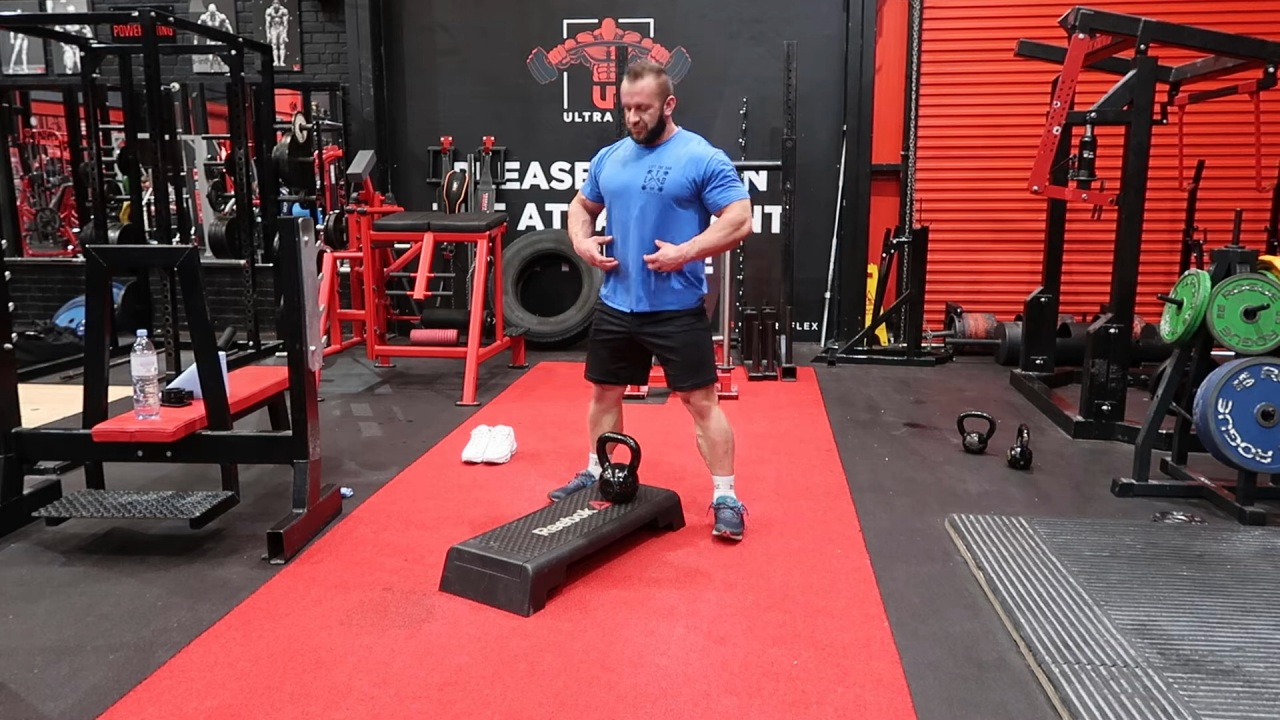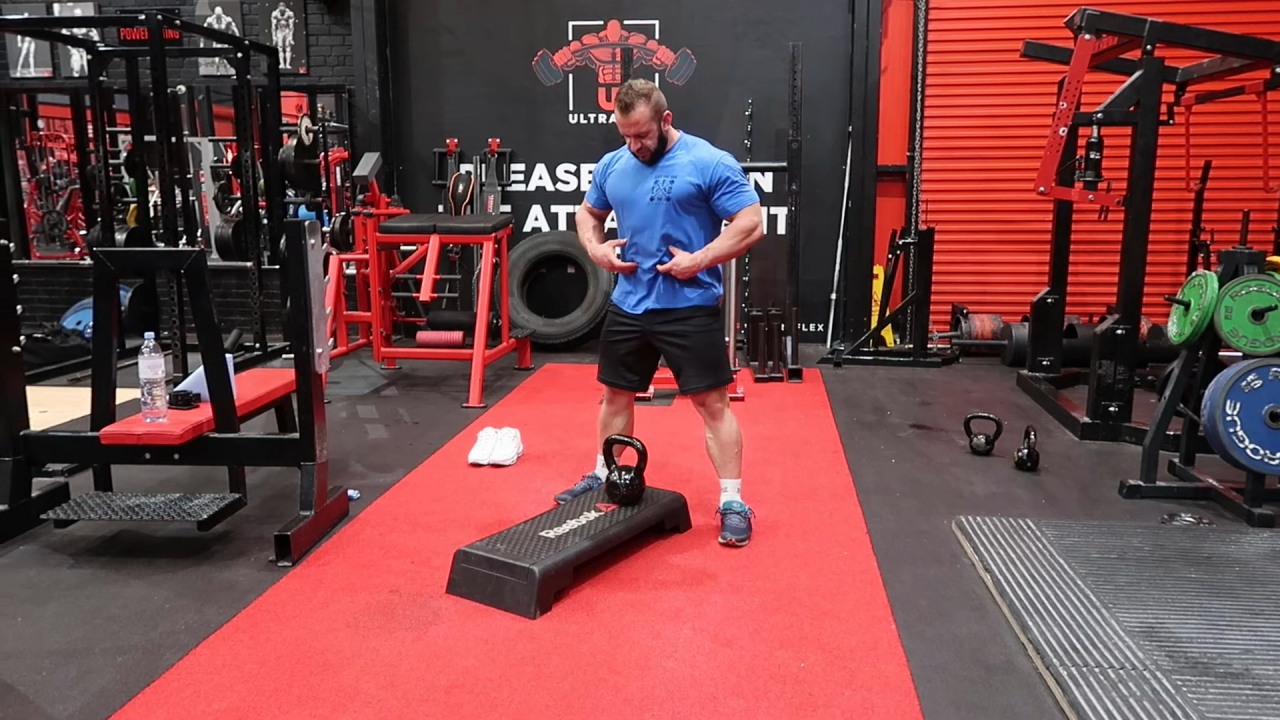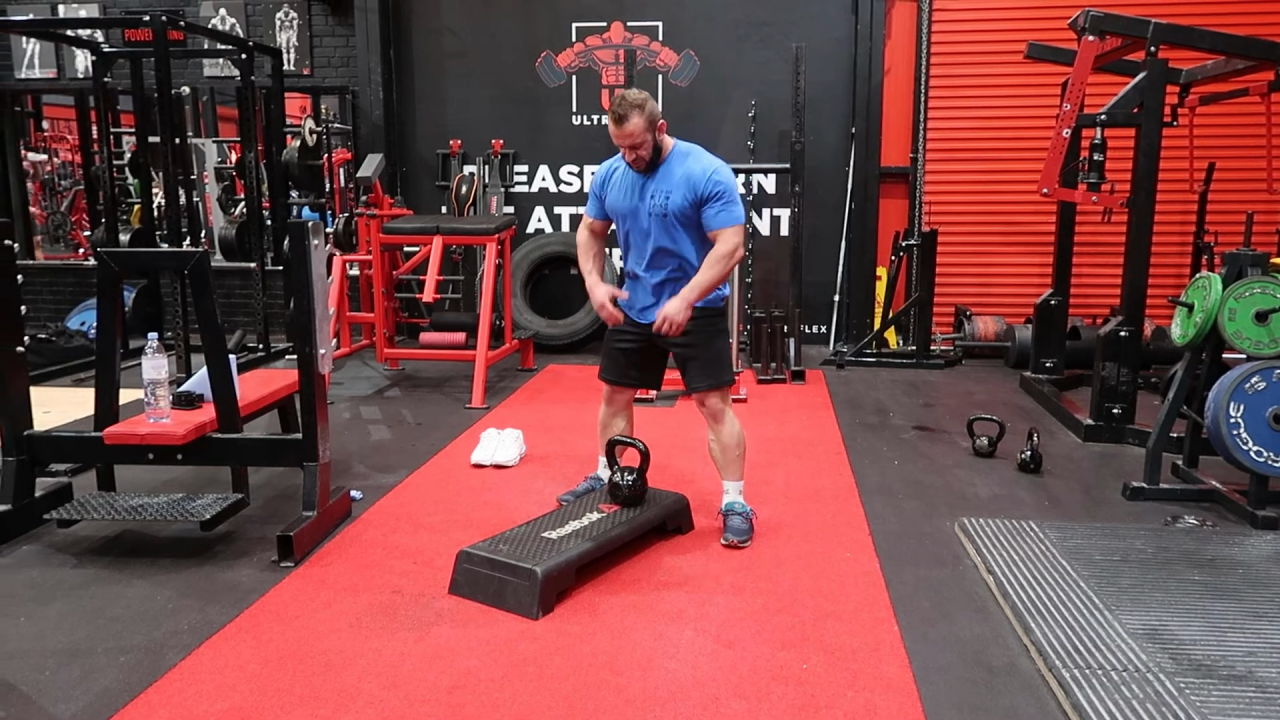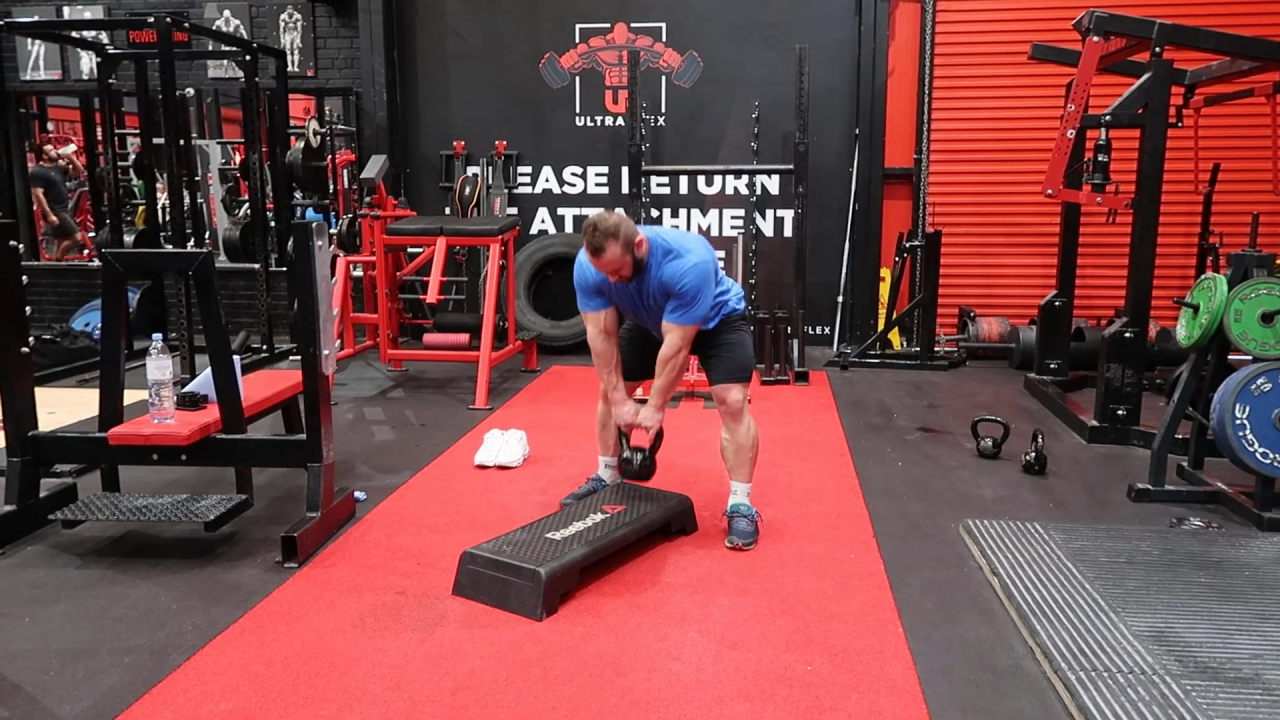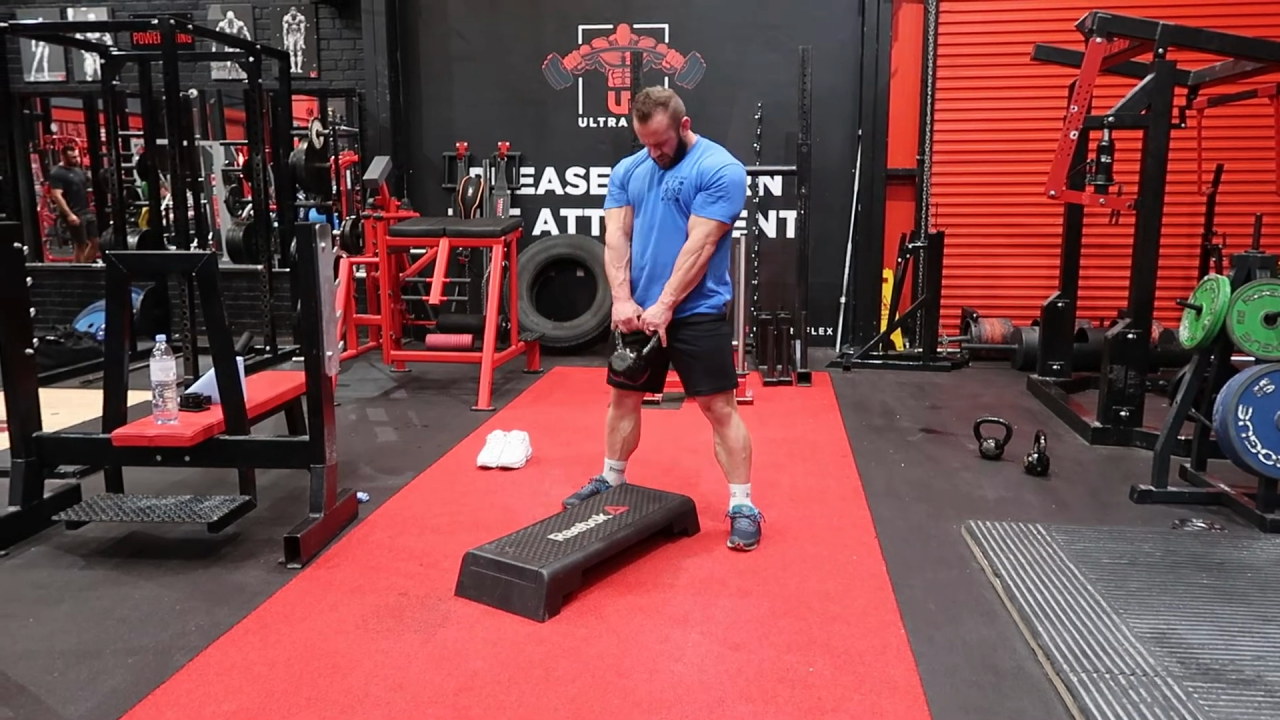
dt=0.7s
person 1, frame 1
left shoulder: (702, 158)
right shoulder: (608, 159)
left elbow: (739, 220)
right elbow: (582, 207)
left wrist: (685, 253)
right wrist: (581, 241)
left hip: (677, 307)
right hip: (616, 303)
left knee: (700, 400)
right knee: (604, 392)
left ankle: (725, 498)
right ankle: (597, 474)
person 1, frame 2
left shoulder: (710, 163)
right shoulder: (611, 166)
left elbow: (750, 224)
right elbow: (588, 213)
left wrist: (697, 261)
right wrist: (596, 249)
left hip: (690, 307)
right hip: (628, 305)
left knee: (712, 402)
right knee: (616, 394)
left ankle: (732, 502)
right ankle: (603, 476)
person 1, frame 3
left shoulder: (707, 173)
right shoulder: (608, 176)
left elbow: (731, 246)
right elbow: (590, 233)
left wrist: (684, 302)
right wrist: (595, 283)
left hip: (699, 309)
right hip: (633, 308)
left knee: (714, 403)
right knee: (614, 394)
left ankle: (735, 502)
right ankle: (605, 478)
person 1, frame 4
left shoulder: (689, 262)
right shoulder: (588, 267)
left elbow: (676, 346)
right elbow: (601, 336)
left wrist: (655, 407)
right wrist: (620, 400)
left hip: (717, 318)
right hip: (648, 321)
left knee: (732, 400)
right knee: (609, 389)
left ankle: (741, 506)
right ankle: (607, 478)
person 1, frame 5
left shoulder: (721, 170)
right shoulder: (627, 171)
left elbow: (700, 245)
right elbow: (616, 238)
left wrist: (663, 304)
right wrist: (622, 299)
left hip: (697, 314)
right hip: (637, 311)
left knee: (718, 407)
right knee: (623, 398)
left ankle: (742, 505)
right ankle: (611, 481)
